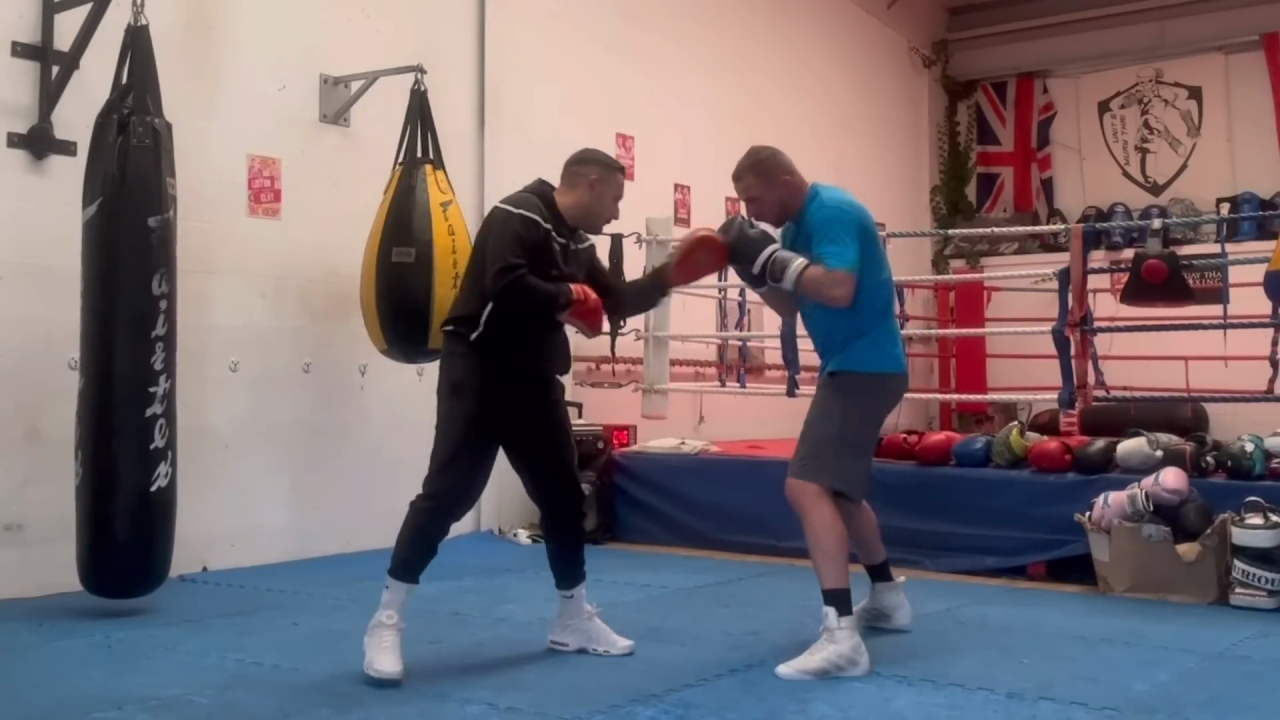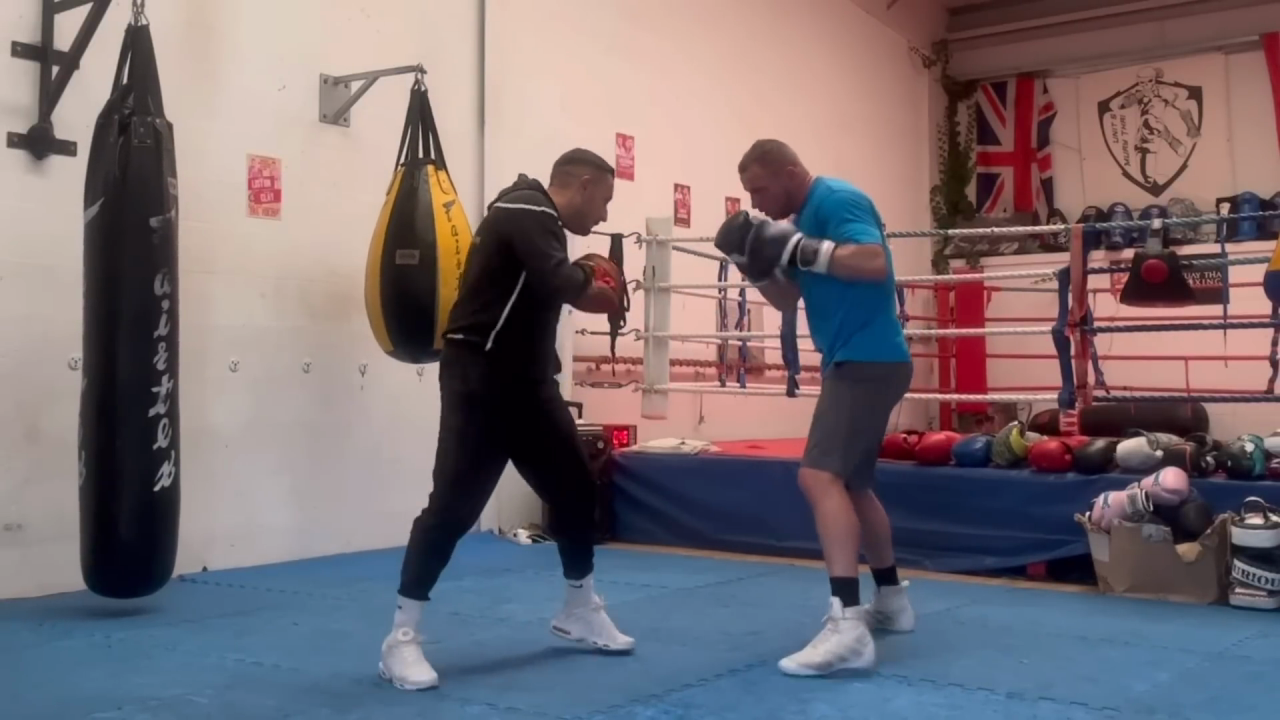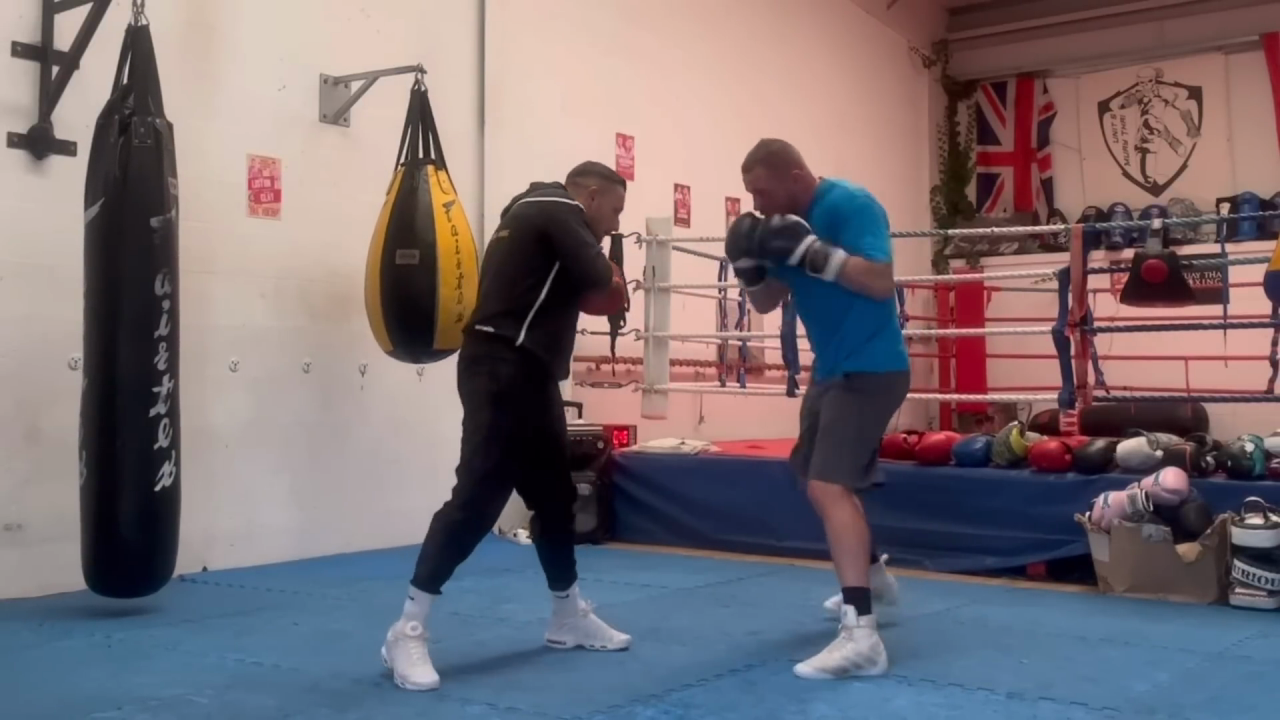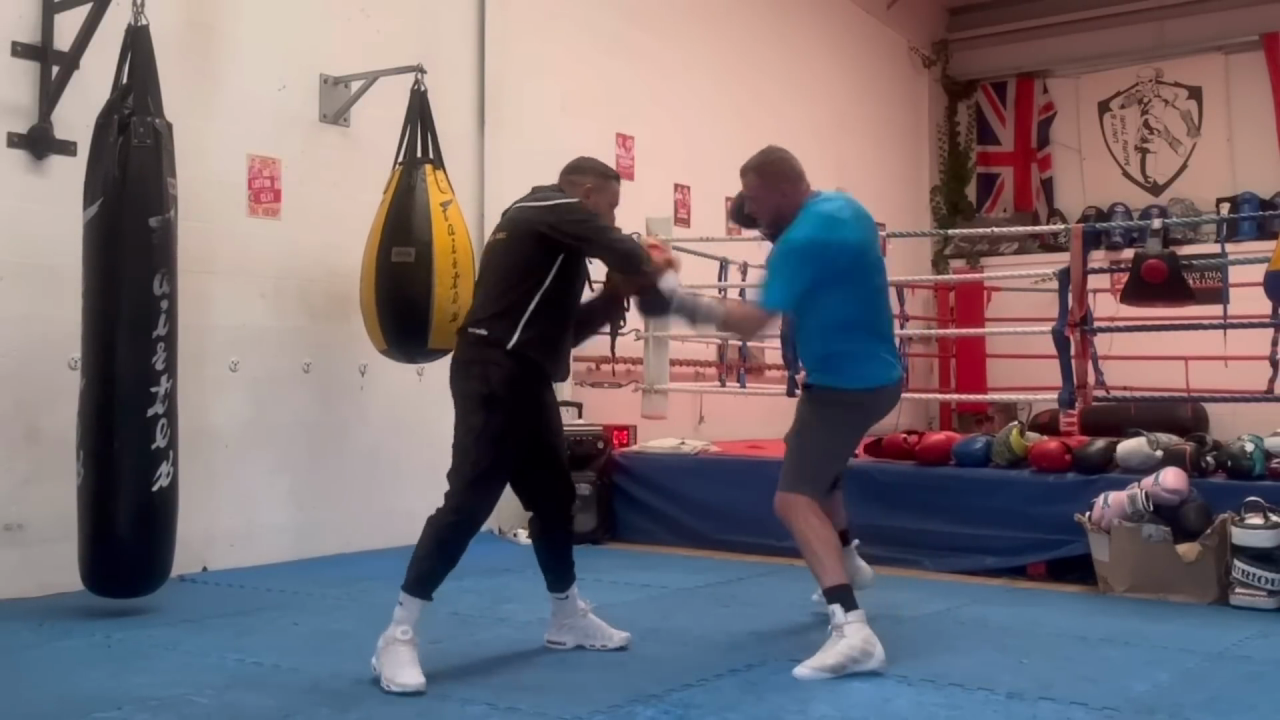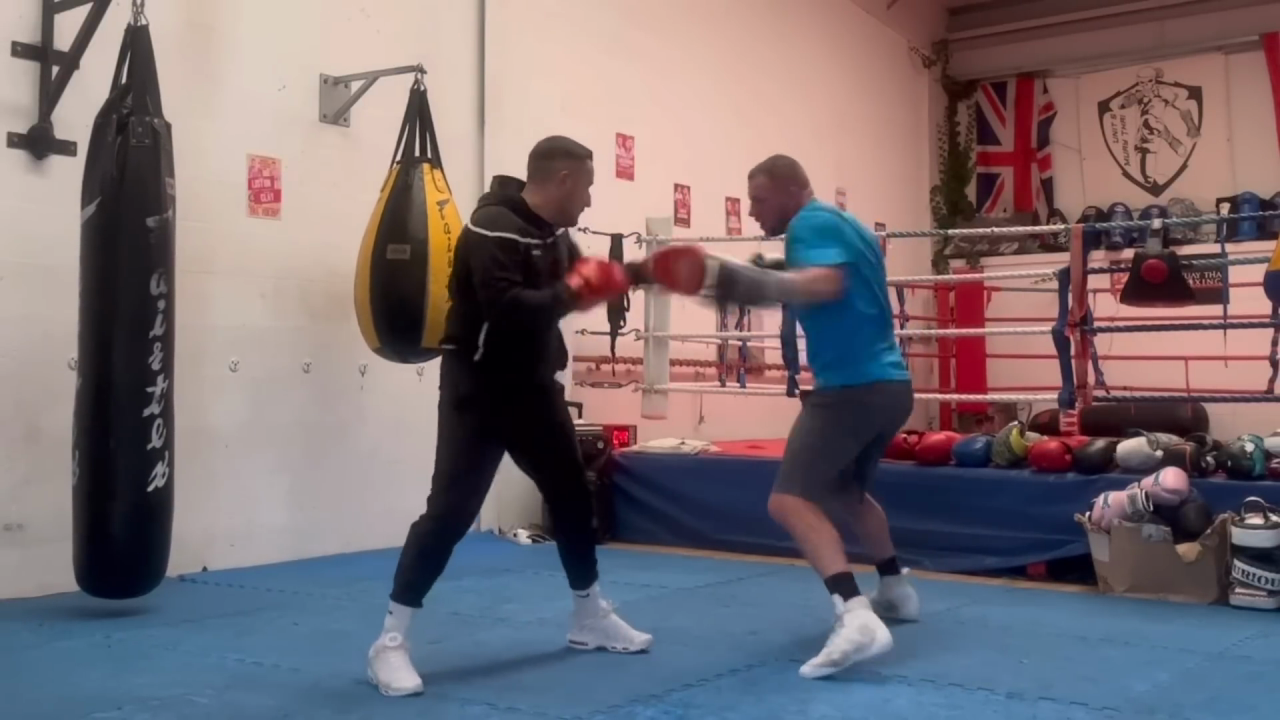
dt=0.3s
person 1, frame 1
left shoulder: (573, 240)
right shoulder: (518, 215)
left elbow: (613, 302)
right elbow: (504, 285)
left wrist: (670, 274)
right wrist: (565, 298)
left hip: (533, 380)
right hip: (477, 369)
left knee: (563, 497)
right knee: (447, 492)
left ankle: (574, 620)
right ankle: (385, 623)
person 1, frame 2
left shoulder: (543, 223)
right shoulder: (523, 214)
right elbow: (555, 283)
left wrist: (586, 280)
right wrist: (589, 282)
left hip: (526, 378)
right hip: (479, 377)
left knee: (575, 486)
right knee: (455, 503)
left ankle: (581, 609)
right ankle: (402, 637)
person 1, frame 3
left shoulder: (536, 220)
right shoulder: (555, 209)
right elbow: (596, 276)
left wrist: (596, 286)
right wrist: (608, 278)
left hip: (528, 376)
right hip: (502, 373)
left knee: (554, 496)
right knee: (477, 499)
left ankle: (569, 616)
right ankle: (408, 632)
person 1, frame 4
left shoulder: (538, 223)
right shoulder: (556, 211)
left elbow: (566, 325)
right elbow: (626, 256)
left wrist: (612, 299)
right wrist: (650, 261)
left hip: (525, 377)
right hip: (496, 374)
left knee: (553, 498)
right knee: (468, 501)
left ankle: (569, 618)
right ankle: (398, 636)
person 1, frame 5
left shoulder: (544, 227)
right shoulder: (495, 228)
left elbow: (558, 284)
right elbow: (506, 307)
left wrist: (599, 278)
right wrist: (569, 292)
left hip: (532, 385)
right hip: (478, 385)
left knee: (572, 497)
right knee: (450, 509)
left ankle: (590, 617)
right ankle: (390, 643)
person 2, frame 1
left shoulder: (832, 211)
right shoulder: (796, 225)
left elbow: (840, 290)
right elbow: (789, 306)
left wrist: (773, 259)
right wrist: (754, 266)
left hip: (864, 369)
right hip: (855, 369)
left knee: (806, 487)
right knee: (837, 487)
left ankle: (840, 636)
right ankle: (887, 596)
person 2, frame 2
left shoulder: (837, 200)
right shoulder: (800, 217)
left elbow: (874, 262)
right elbow: (786, 297)
left wrist: (799, 250)
right wrist: (754, 260)
left hip: (869, 362)
right hip: (853, 363)
left knee: (820, 478)
right knee: (851, 483)
left ankle: (845, 626)
right ankle: (891, 600)
person 2, frame 3
left shoulder: (852, 203)
right shoulder: (778, 223)
left elbow: (881, 282)
right elbow: (763, 302)
left wrist: (810, 251)
right wrist: (750, 264)
left hip: (872, 369)
right hip: (829, 372)
left knee: (826, 487)
right knee: (824, 478)
left ankle: (861, 634)
right ankle: (873, 577)
person 2, frame 4
left shoulder: (810, 237)
right shoulder: (844, 210)
left elbow: (752, 320)
left wrist: (681, 300)
right wrist: (772, 229)
left hip: (851, 383)
right hip: (874, 375)
left knee: (797, 500)
right knee: (813, 474)
left ankle: (852, 632)
right ankle: (843, 559)
person 2, frame 5
left shoulder: (814, 227)
right shoulder: (848, 227)
left elbow: (826, 284)
left wrist: (743, 277)
right wrist: (770, 277)
left hip: (852, 386)
right hip: (890, 385)
left knee: (791, 502)
right knee: (848, 488)
left ankle: (859, 620)
right ankle: (894, 589)
